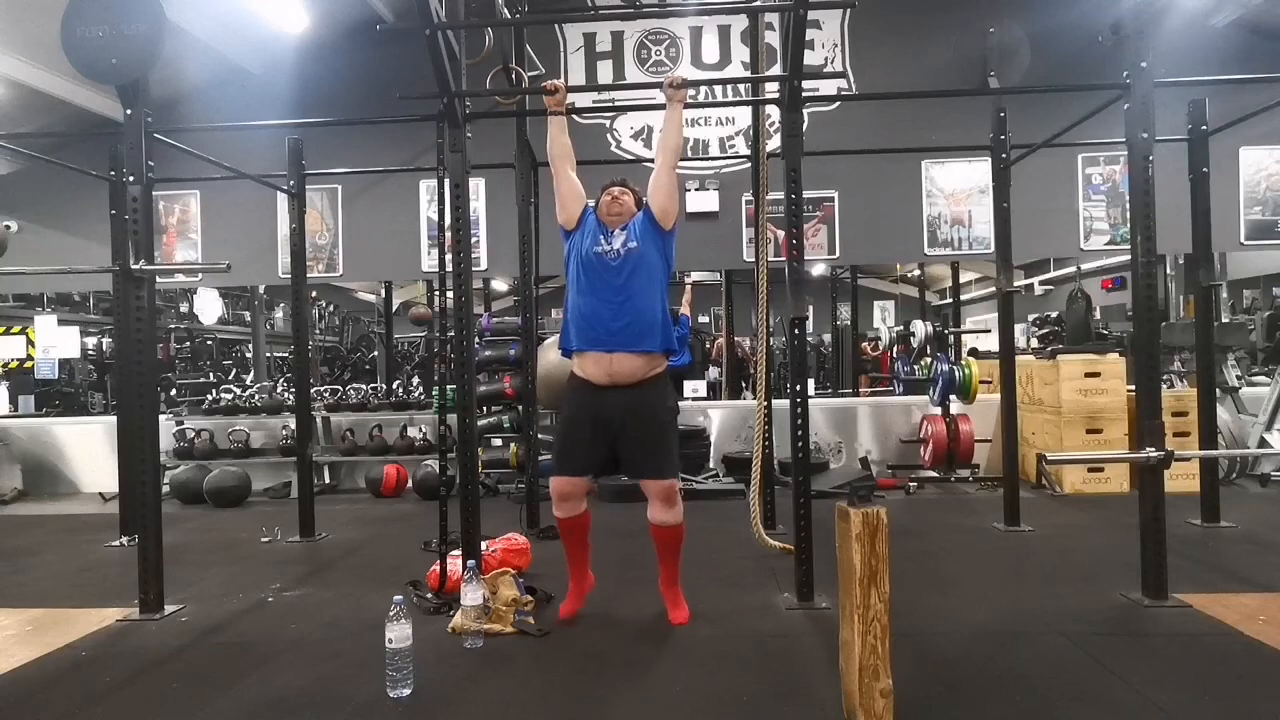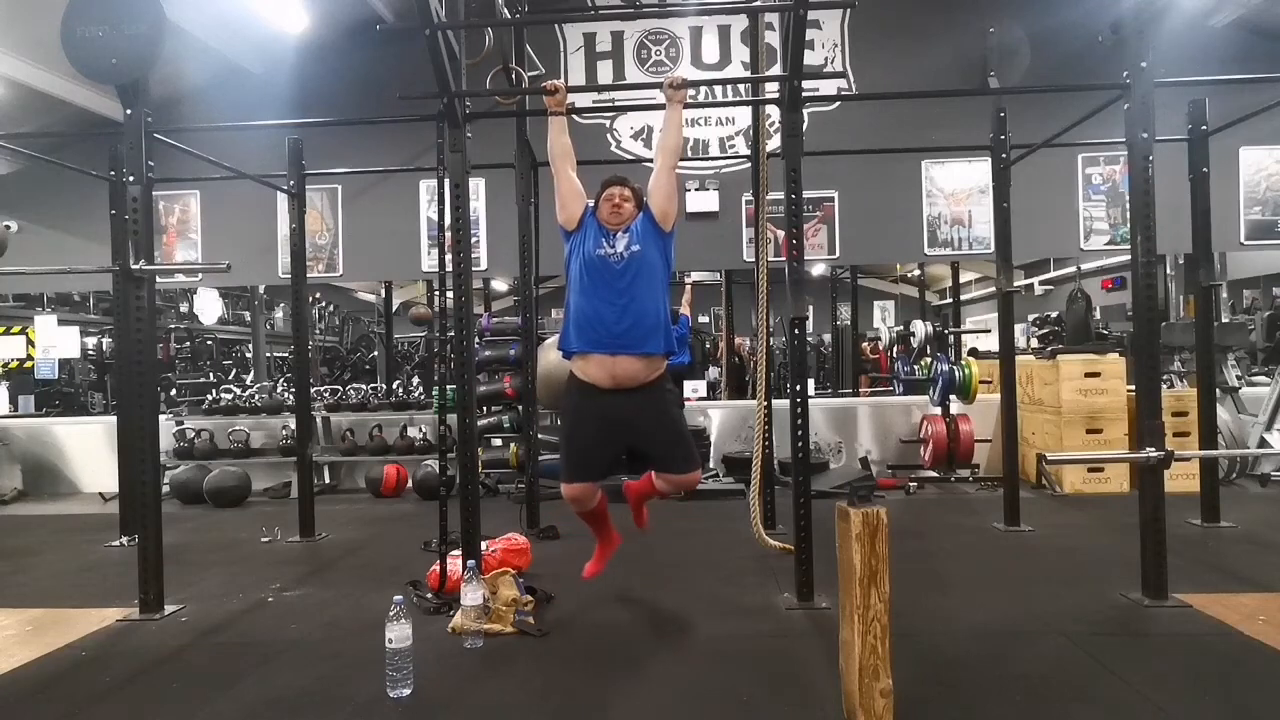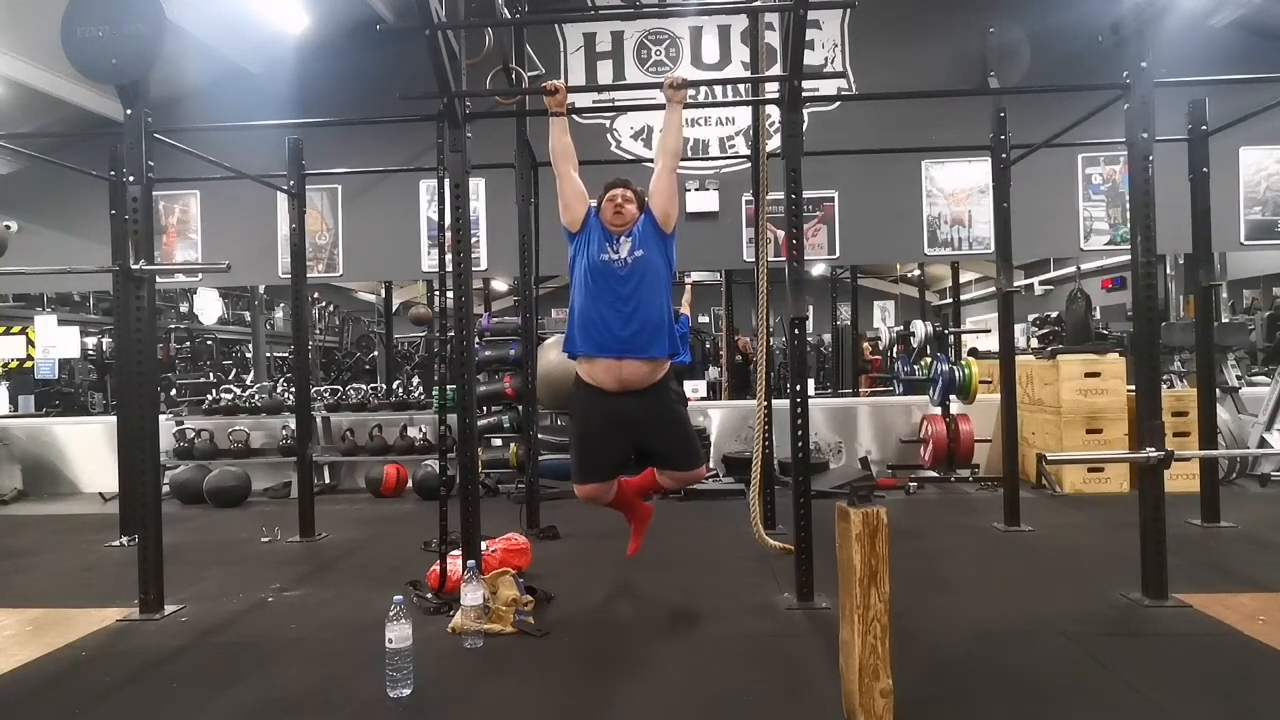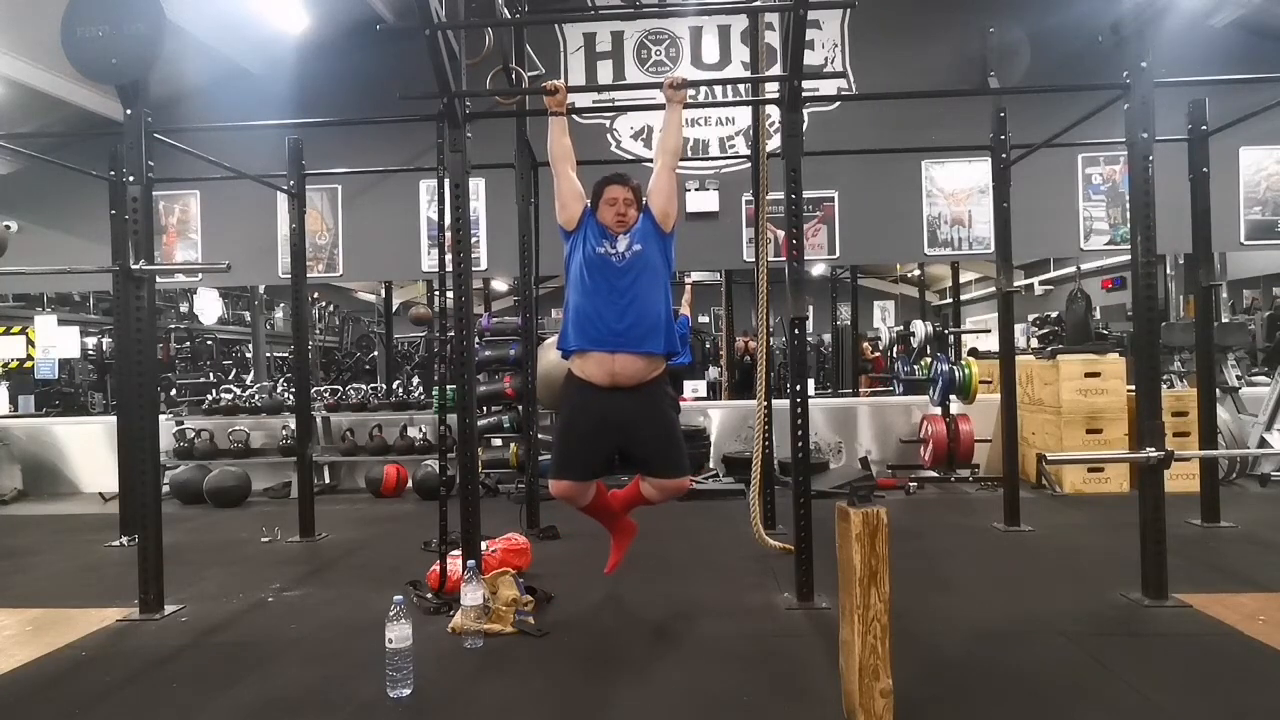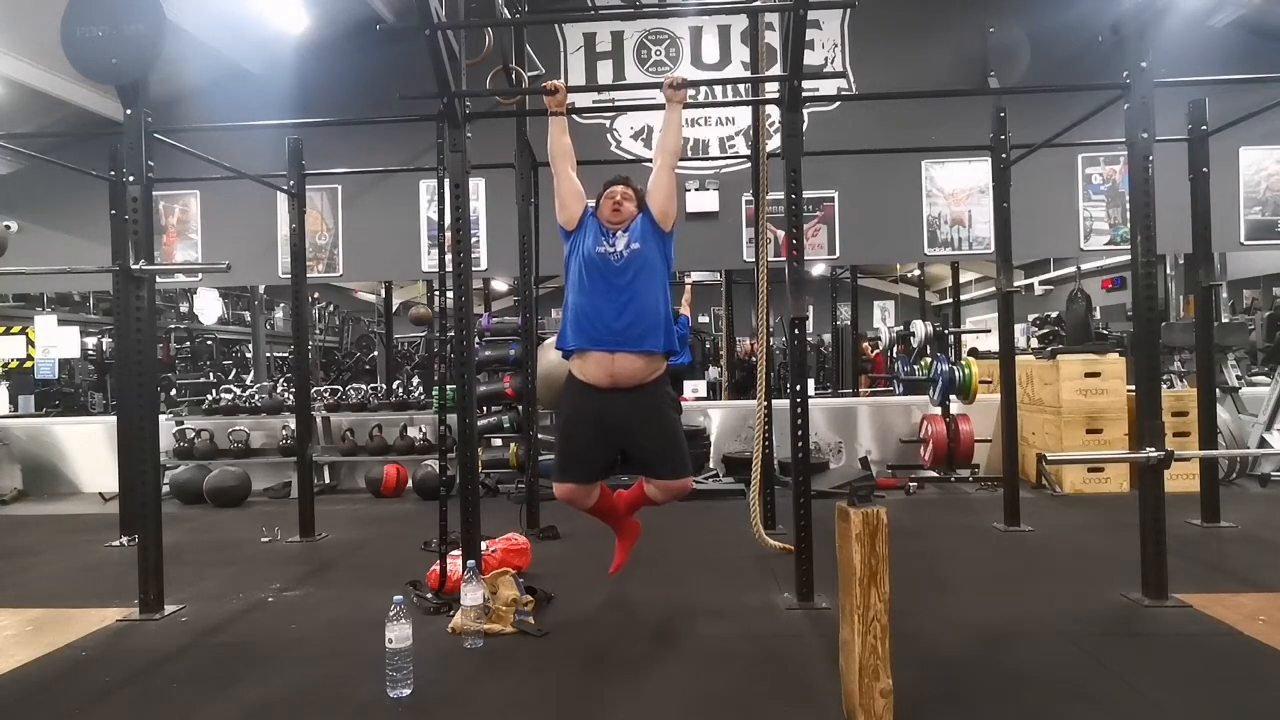
dt=0.7s
person 1, frame 1
left shoulder: (653, 228)
right shoulder: (580, 229)
left elbow: (665, 162)
right elbow: (563, 167)
left wrist: (675, 104)
right wrist: (556, 111)
left hip: (647, 388)
right hip: (586, 388)
left knee: (663, 490)
right knee: (565, 488)
left ankle: (670, 583)
right ankle: (580, 578)
person 1, frame 2
left shoulder: (653, 230)
right shoulder: (581, 232)
left elbow: (665, 164)
right elbow: (564, 168)
left wrist: (674, 105)
right wrist: (556, 112)
left hip: (650, 390)
right hip: (587, 393)
left knee: (684, 476)
right knee: (576, 490)
left ankle: (639, 491)
right ankle: (605, 538)
person 1, frame 3
left shoulder: (654, 233)
right shoulder: (584, 235)
left elbow: (666, 164)
right elbow: (565, 170)
left wrist: (674, 106)
right wrist: (557, 112)
left hip: (655, 390)
right hip: (595, 393)
left knee: (689, 471)
right knee: (590, 489)
left ankle: (633, 489)
right ankle: (635, 509)
person 1, frame 4
left shoulder: (655, 231)
right shoulder: (580, 233)
left elbow: (665, 163)
right elbow: (563, 169)
left wrist: (674, 105)
right wrist: (556, 112)
left hip: (647, 391)
right hip: (585, 391)
left knee: (672, 482)
right knee: (566, 486)
left ankle: (618, 503)
right ankle: (616, 521)
person 1, frame 5
left shoulder: (653, 231)
right shoulder: (580, 231)
left elbow: (665, 163)
right elbow: (564, 169)
left wrist: (674, 105)
right wrist: (557, 111)
left hip: (648, 391)
right hip: (585, 392)
left knee: (675, 483)
right knee: (569, 489)
left ankle: (623, 505)
right ankle: (620, 520)
